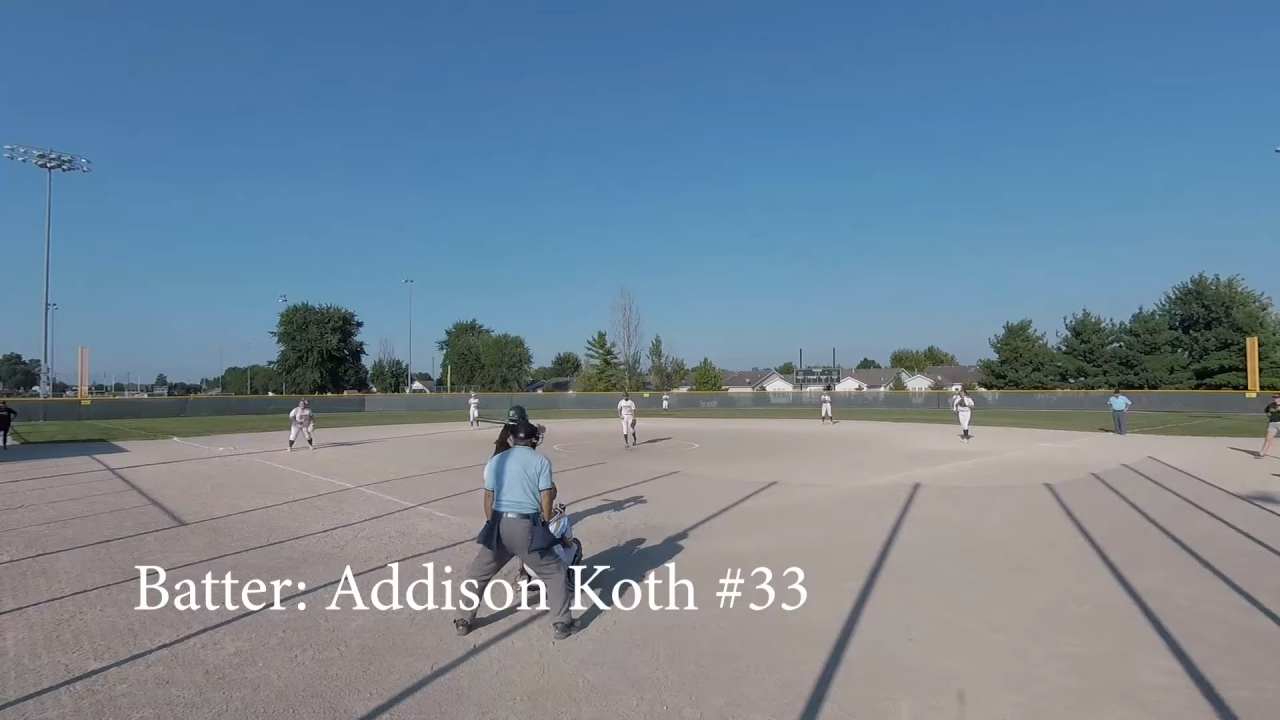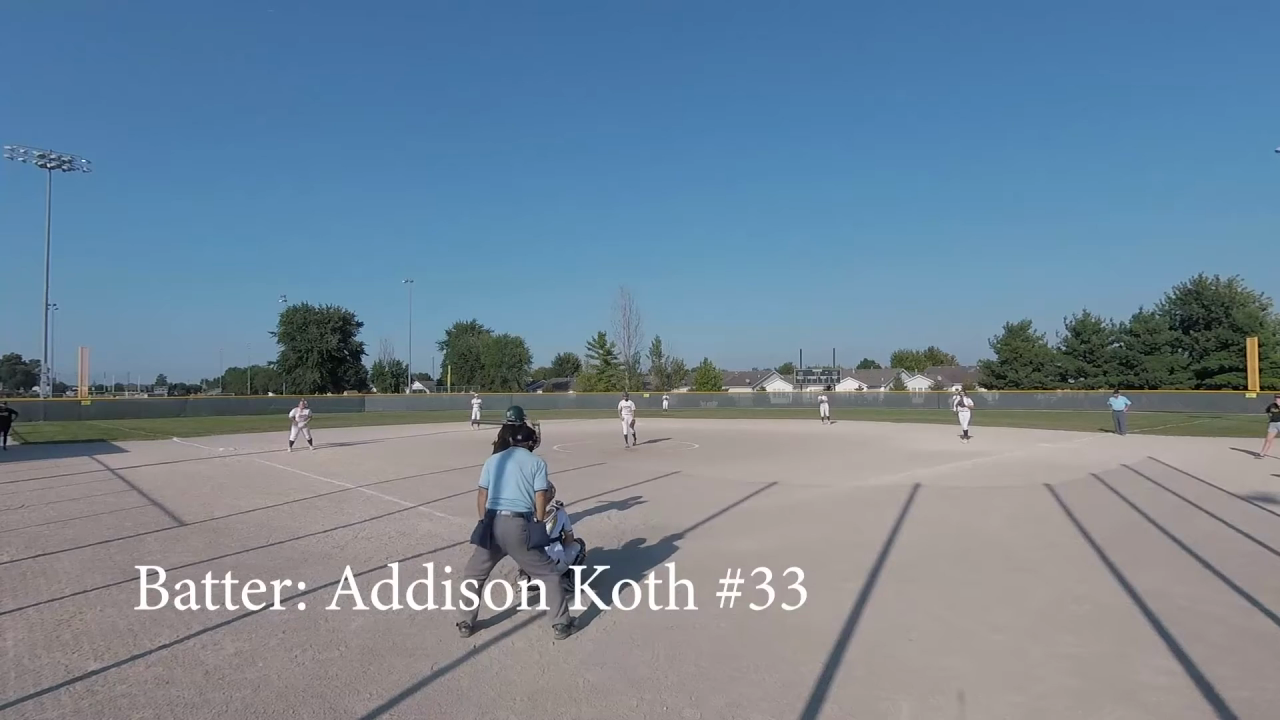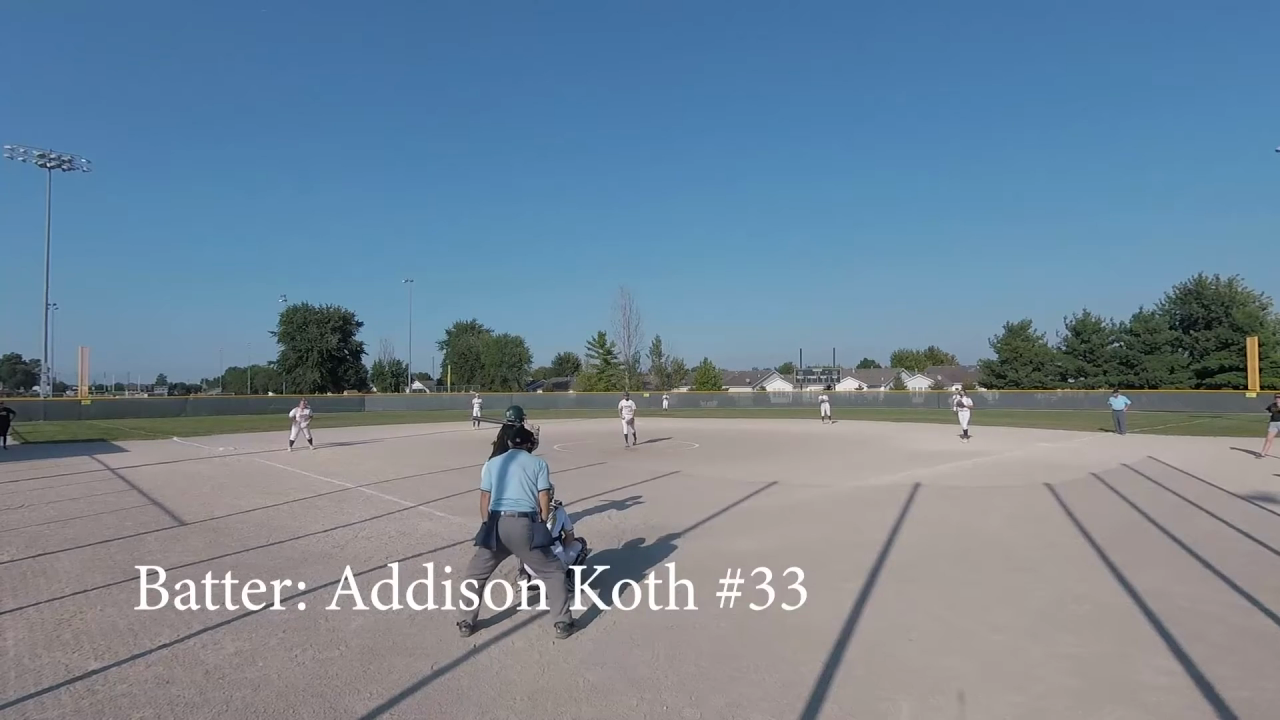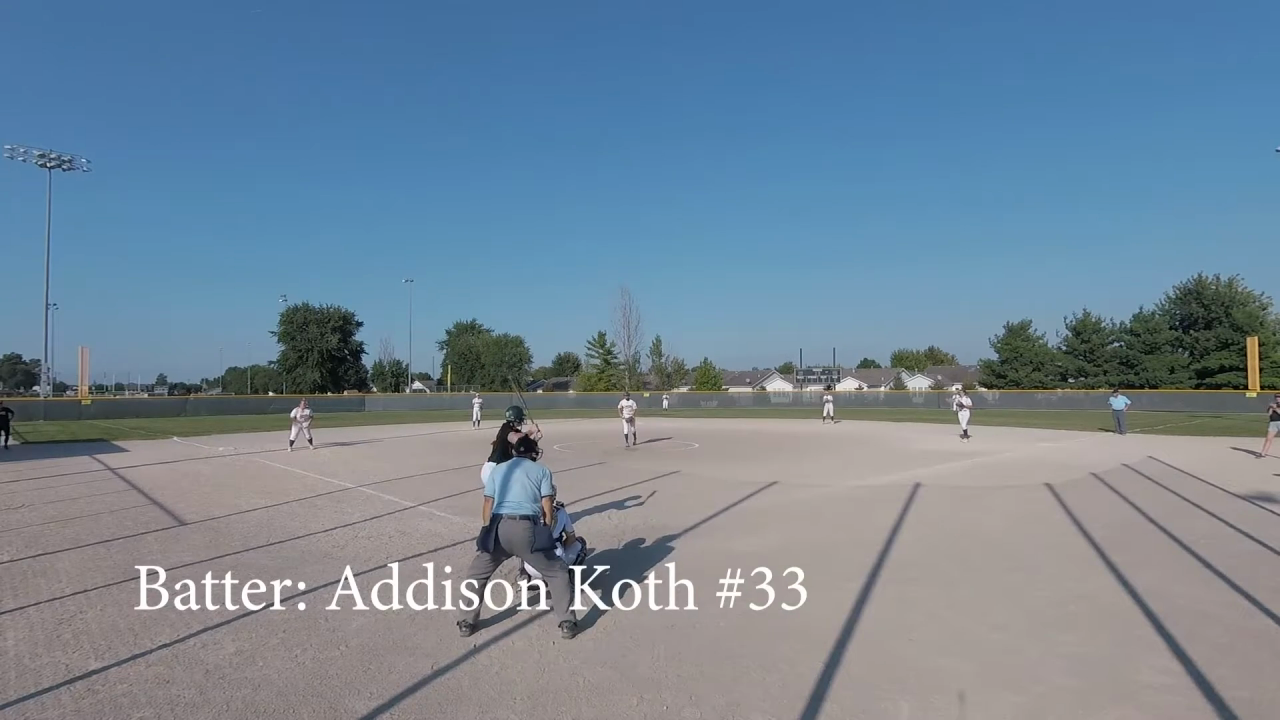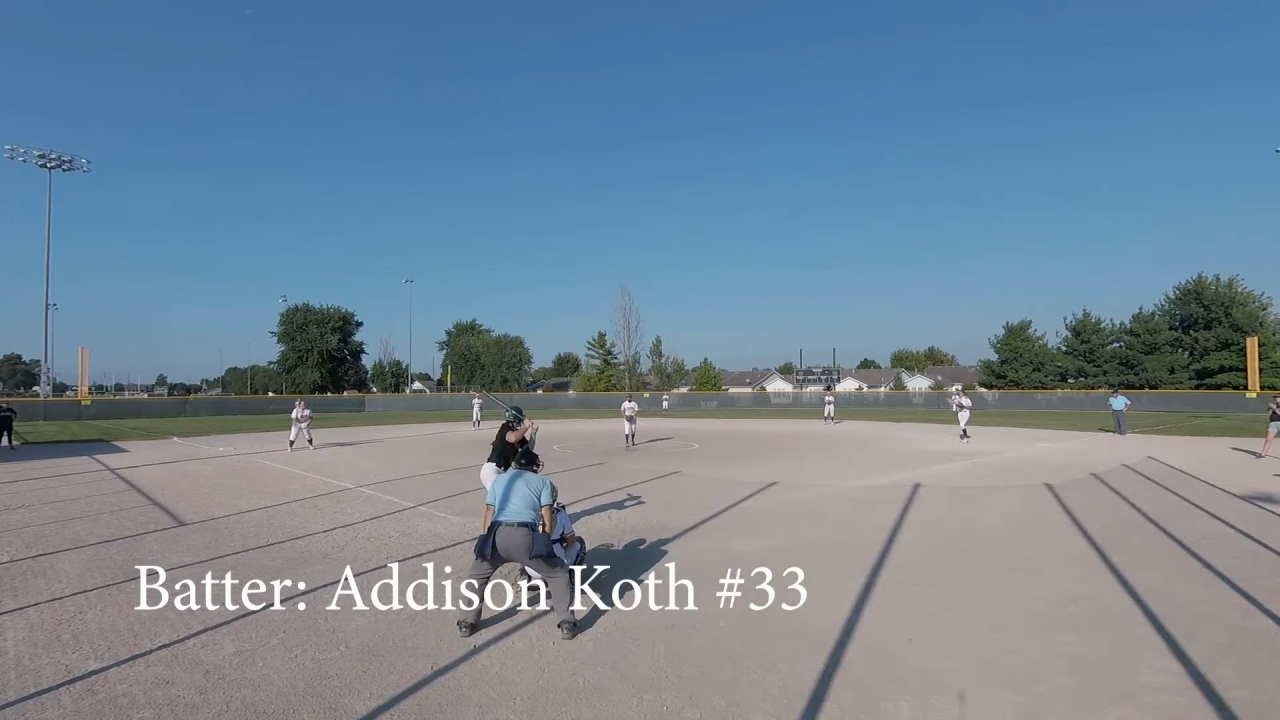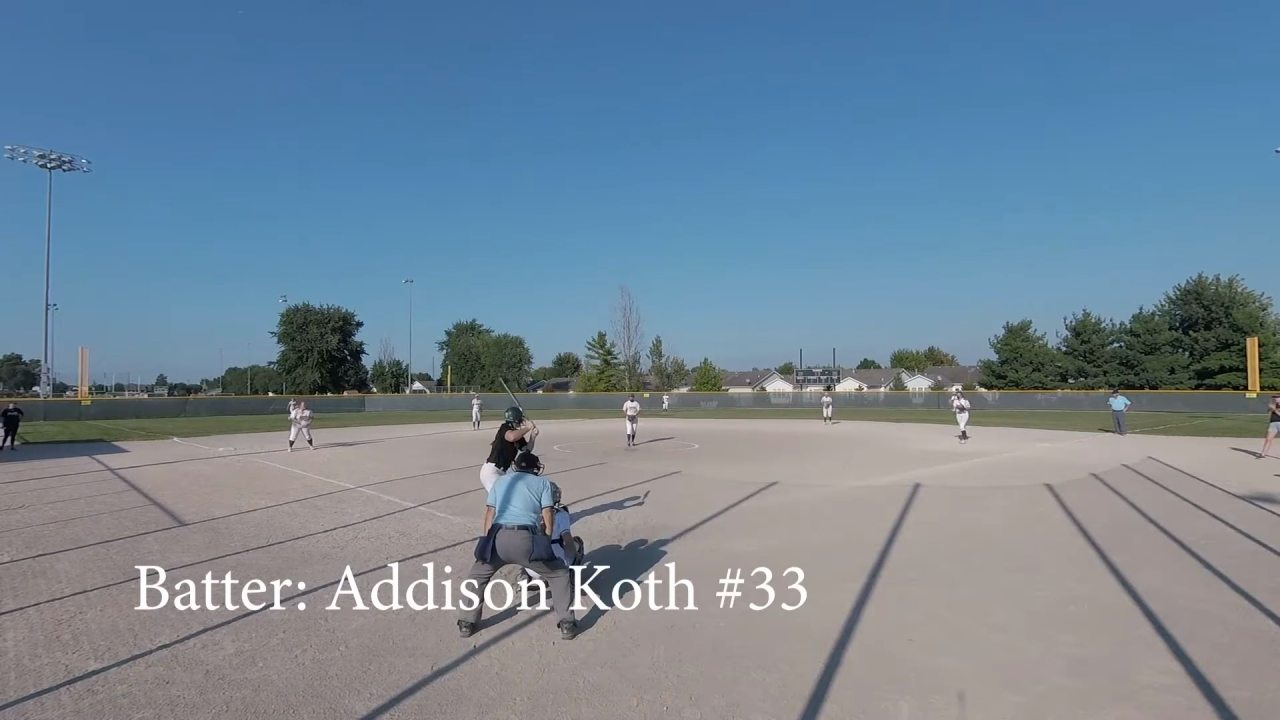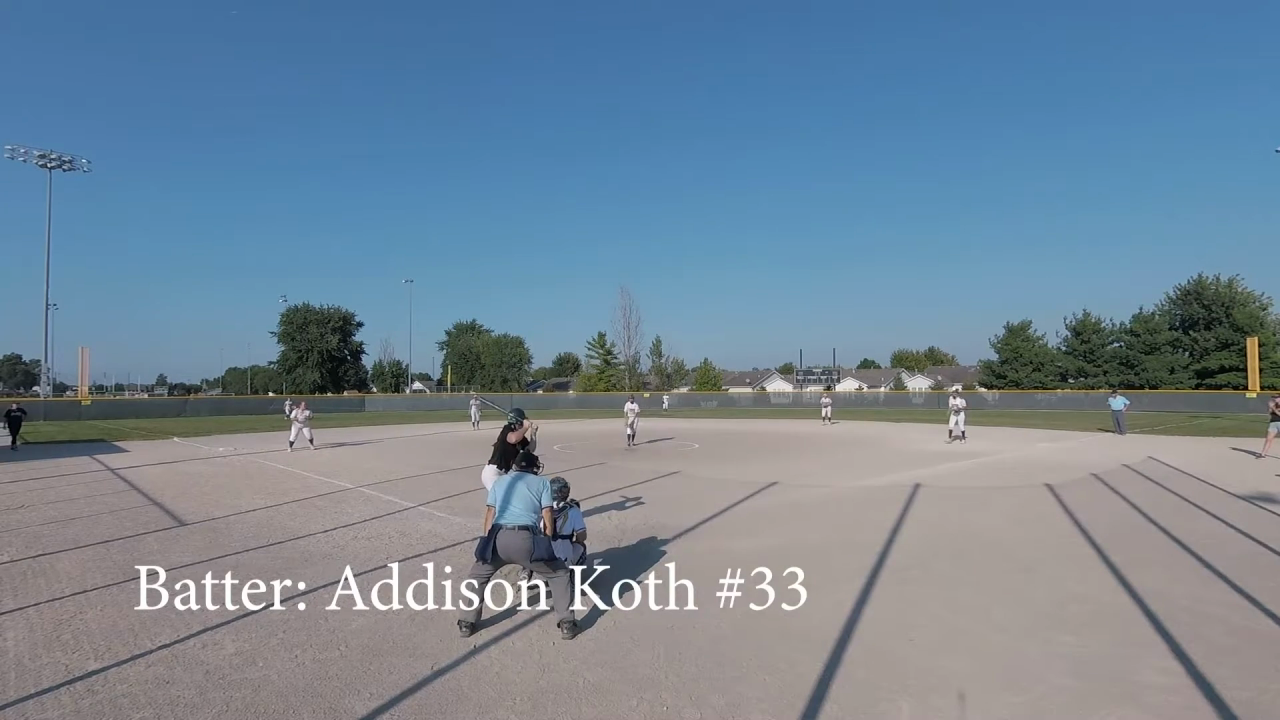
dt=0.4s
person 1, frame 1
left shoulder: (497, 460)
right shoulder: (541, 460)
left elbow: (488, 496)
right elbow: (546, 497)
right wrist: (545, 523)
left hip: (500, 525)
right hip: (527, 526)
left knee: (478, 573)
right knee: (555, 572)
left ankle: (464, 620)
right ankle: (561, 623)
person 1, frame 2
left shoulder: (493, 460)
right shoulder: (537, 462)
left elbow: (482, 494)
right elbow: (541, 498)
left wrist: (484, 523)
right wrist: (539, 525)
left hip: (493, 523)
right hip: (520, 525)
left knee: (474, 574)
right knee: (548, 574)
left ankle: (466, 622)
right ankle: (561, 624)
person 1, frame 3
left shoulder: (493, 462)
right shoulder: (538, 463)
left elbow: (485, 497)
right elbow: (544, 497)
left wrist: (487, 525)
right wrist: (543, 525)
left hip: (497, 524)
right hip: (525, 525)
left knee: (476, 574)
right knee: (552, 572)
left ankle: (466, 622)
right ankle: (562, 623)
person 1, frame 4
left shoulder: (498, 469)
right shoulder: (542, 470)
left elbow: (488, 502)
right elbow: (547, 504)
left wrist: (487, 531)
left hip: (499, 528)
right hip: (527, 529)
left knee: (477, 575)
right knee: (557, 572)
left ankle: (466, 622)
right ankle: (567, 623)
person 1, frame 5
left shoulder: (500, 479)
right shoulder: (541, 481)
left elbow: (489, 511)
right elbow: (547, 513)
left wrist: (486, 540)
right wrist: (545, 542)
left hip: (498, 535)
right hip: (525, 536)
left knee: (476, 576)
right knee: (559, 573)
left ankle: (467, 623)
right ankle: (567, 624)
person 1, frame 6
left shoulder: (500, 481)
right shoulder: (542, 483)
left elbow: (490, 512)
right elbow: (547, 515)
left wrist: (487, 543)
left hip: (498, 538)
right hip: (525, 539)
left knee: (477, 576)
right knee: (560, 573)
left ankle: (467, 623)
right ankle: (567, 624)
person 1, frame 7
left shoulder: (500, 481)
right shoulder: (542, 482)
left elbow: (490, 513)
right elbow: (547, 515)
left wrist: (487, 543)
left hip: (498, 537)
right hip: (526, 539)
left knee: (478, 576)
right knee: (560, 574)
left ankle: (467, 623)
right ankle: (567, 624)
